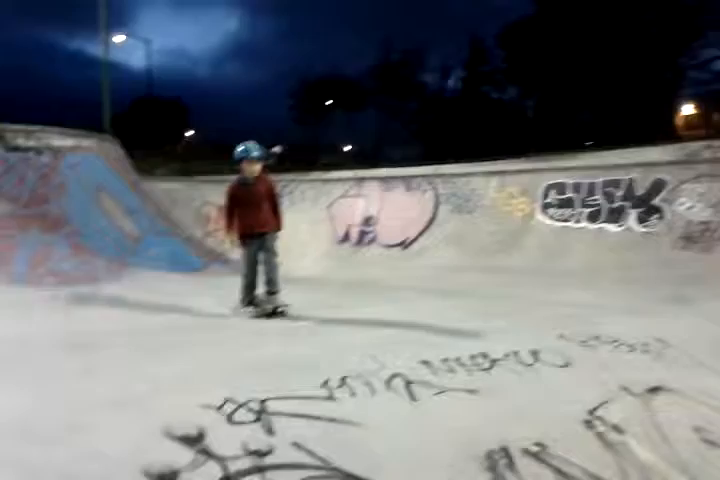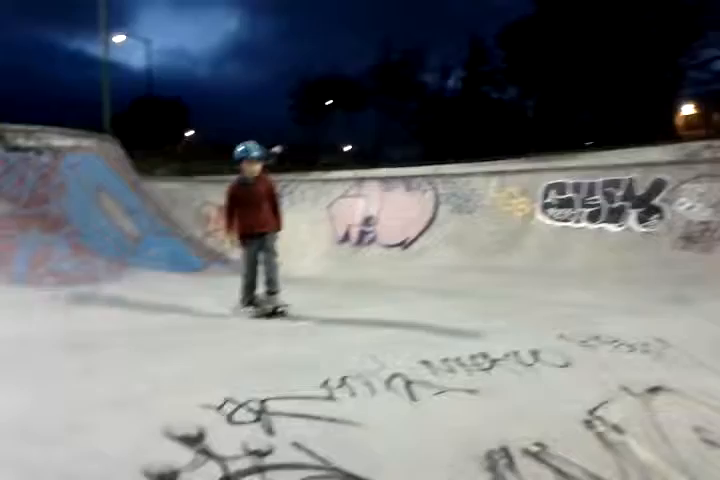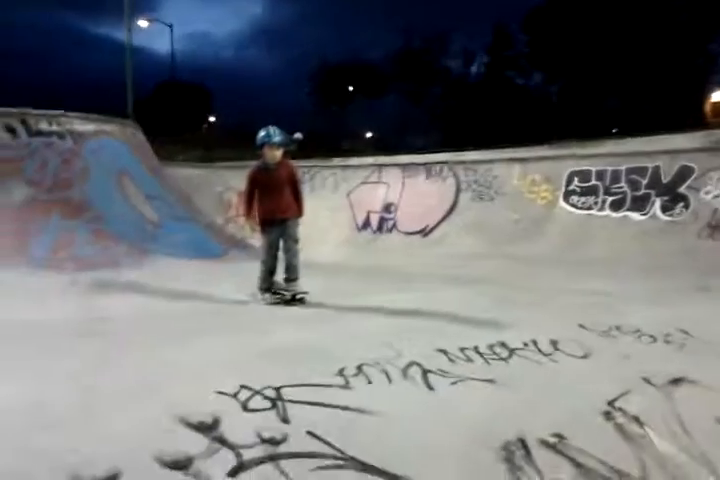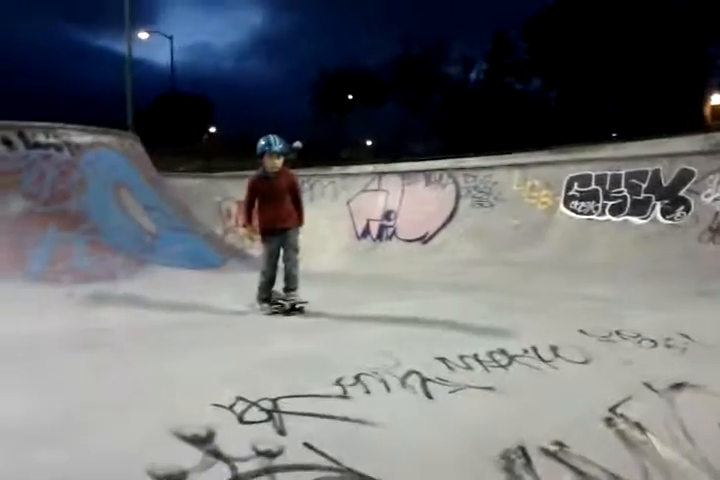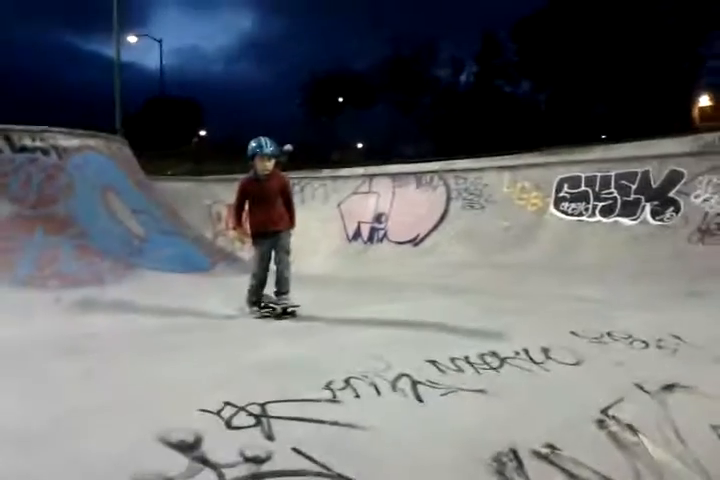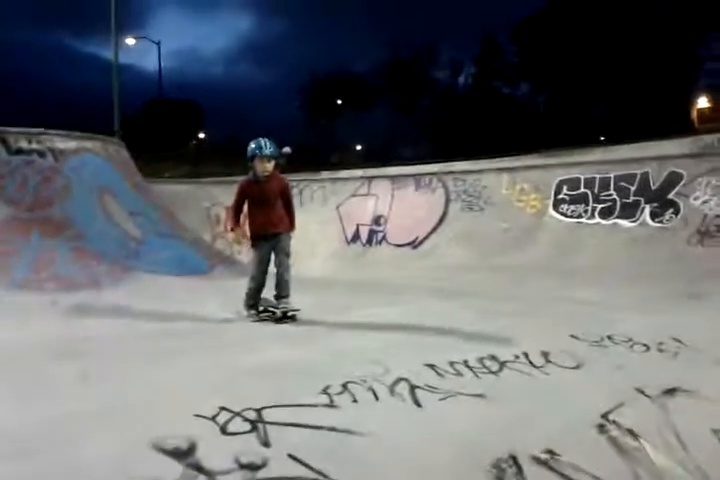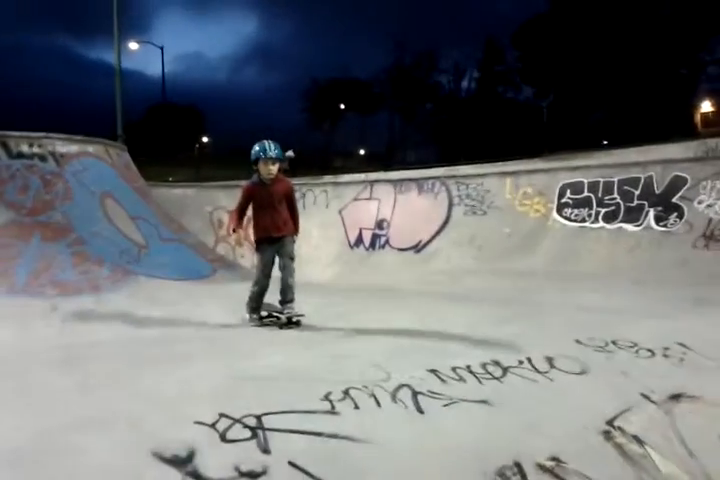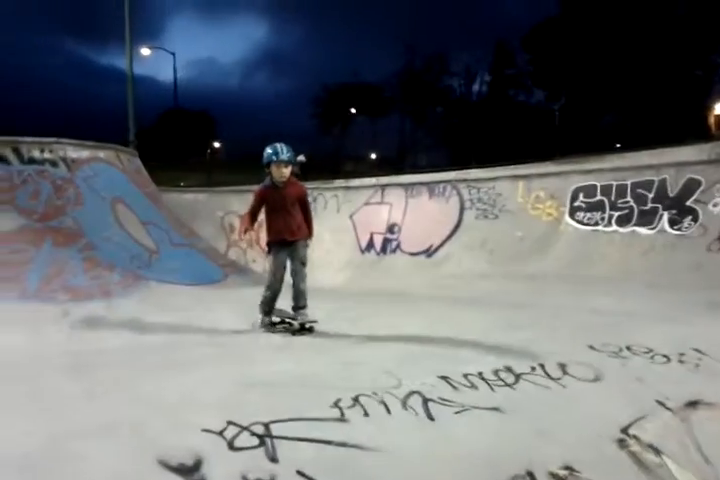
dt=0.1s
person 1, frame 1
left shoulder: (267, 183)
right shoulder: (236, 187)
left elbow: (275, 205)
right elbow: (230, 209)
left wrist: (277, 227)
right wrist: (230, 230)
left hip: (267, 231)
right hip: (247, 233)
left knee: (270, 263)
right knee: (249, 268)
left ankle: (272, 295)
right ankle: (247, 301)
person 1, frame 2
left shoulder: (267, 183)
right shoulder: (236, 187)
left elbow: (275, 205)
right elbow: (230, 209)
left wrist: (277, 227)
right wrist: (230, 230)
left hip: (267, 231)
right hip: (247, 233)
left knee: (270, 263)
right knee: (249, 268)
left ankle: (272, 295)
right ankle: (247, 301)
person 1, frame 3
left shoulder: (289, 169)
right shoulder: (256, 172)
left elbow: (296, 191)
right elbow: (250, 194)
left wrist: (299, 213)
left hip: (289, 217)
right hip: (268, 219)
left knee: (291, 250)
right knee: (269, 255)
left ankle: (292, 282)
right ankle: (265, 287)
person 1, frame 4
left shoulder: (289, 178)
right shoulder: (256, 181)
left elbow: (297, 200)
right elbow: (249, 203)
left wrist: (299, 222)
right wrist: (248, 225)
left hip: (289, 226)
right hip: (268, 229)
left knee: (291, 260)
right knee: (269, 265)
left ankle: (291, 292)
right ankle: (264, 298)
person 1, frame 5
left shoulder: (281, 180)
right shoulder: (247, 183)
left elbow: (289, 203)
right elbow: (239, 205)
left wrist: (291, 224)
right wrist: (238, 226)
left hip: (281, 229)
right hip: (260, 232)
left knee: (283, 263)
right knee: (260, 268)
left ankle: (283, 295)
right ankle: (253, 301)
person 1, frame 6
left shoulder: (281, 182)
right shoulder: (246, 185)
left elbow: (289, 205)
right elbow: (237, 207)
left wrist: (291, 227)
right wrist: (236, 227)
left hip: (281, 231)
right hip: (260, 234)
left knee: (283, 266)
right knee: (258, 271)
left ankle: (283, 299)
right ankle: (251, 304)
person 1, frame 7
left shoulder: (285, 185)
right shoulder: (251, 188)
left elbow: (293, 208)
right elbow: (240, 209)
left wrist: (295, 231)
right wrist: (236, 228)
left hip: (285, 235)
right hip: (264, 237)
left knee: (287, 270)
right knee: (262, 275)
left ankle: (288, 304)
right ankle: (253, 309)
person 1, frame 8
left shoulder: (298, 188)
right shoulder: (264, 191)
left elbow: (307, 212)
right elbow: (253, 212)
left wrist: (309, 235)
right wrist: (248, 228)
left hip: (298, 239)
right hip: (277, 241)
left knee: (299, 275)
right knee: (275, 279)
left ankle: (301, 310)
right ankle: (265, 312)
